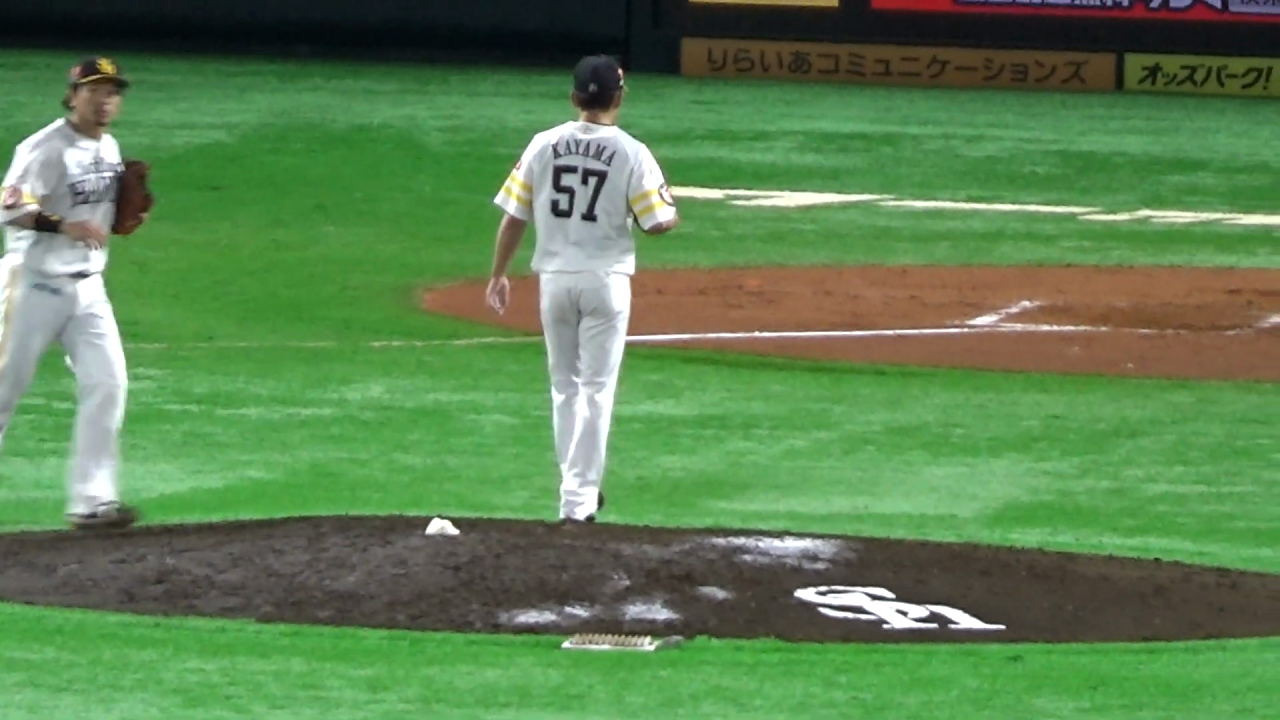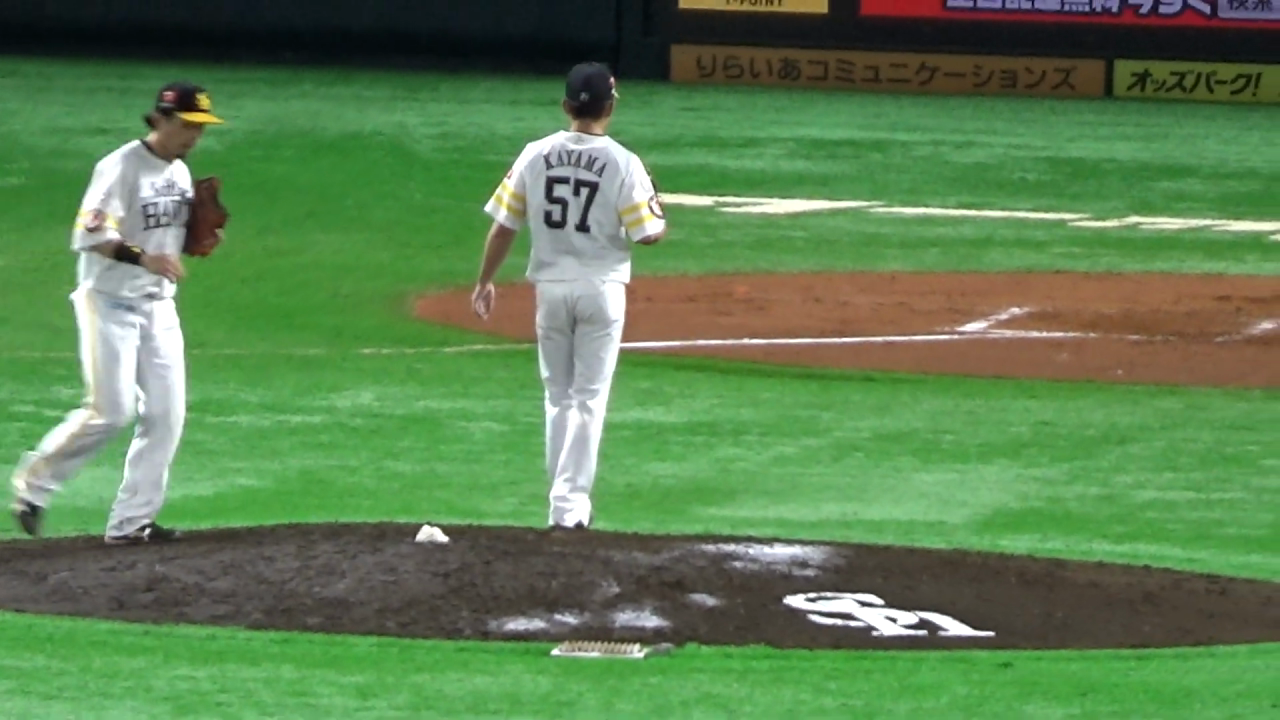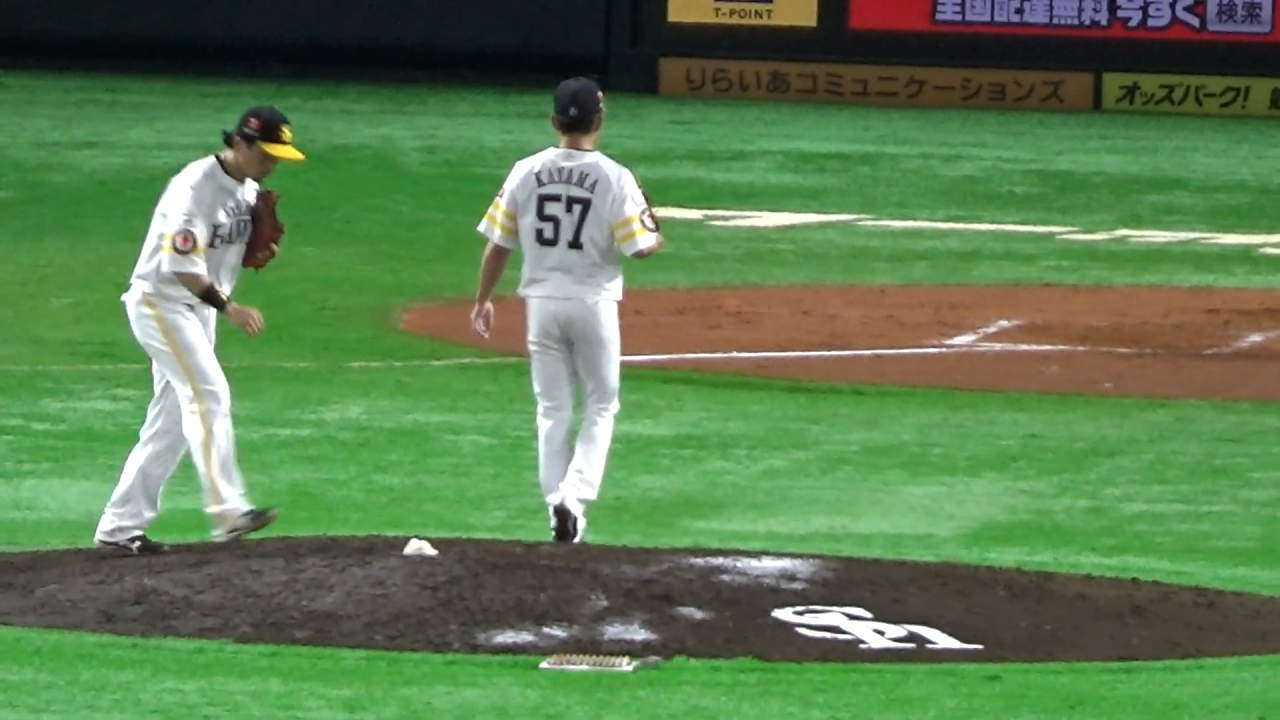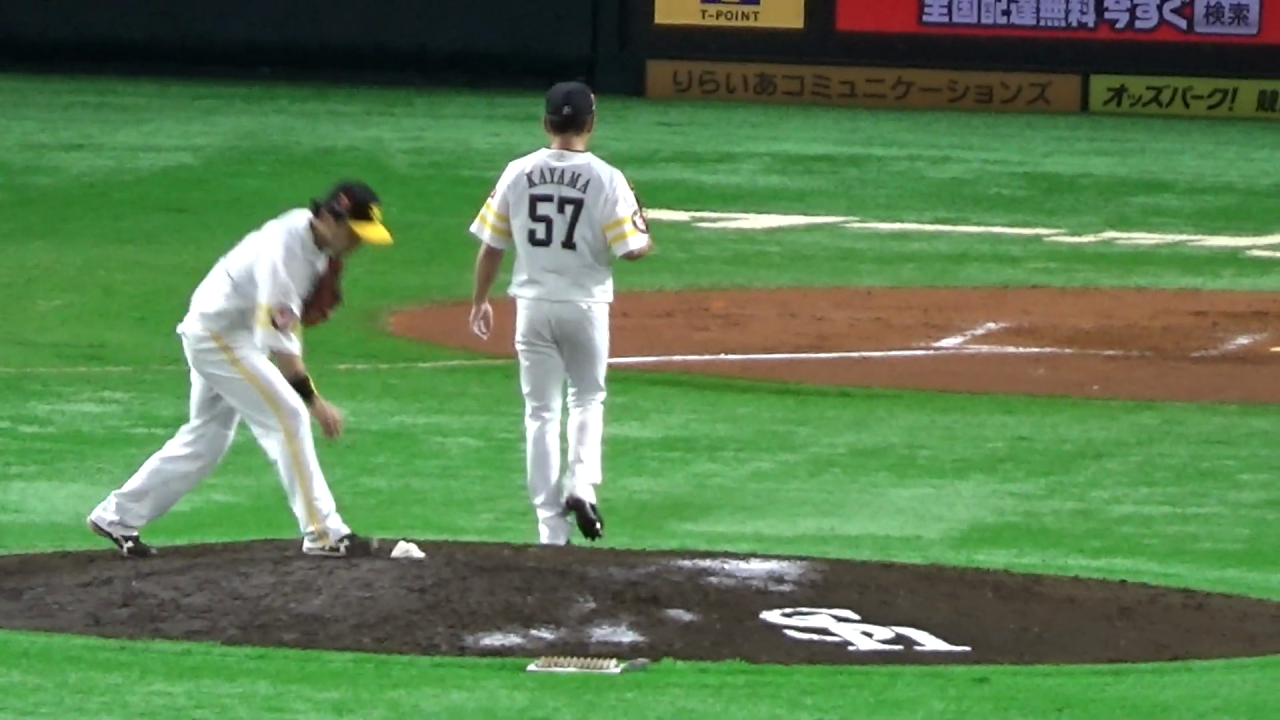
dt=0.2s
person 1, frame 1
left shoulder: (543, 144)
right shoulder: (630, 152)
left elbow: (514, 217)
right elbow: (658, 223)
left wrist: (498, 275)
right wrist: (674, 217)
left hip: (555, 278)
right hip: (605, 280)
left knee: (566, 387)
right knee: (595, 390)
left ankle: (577, 491)
right ankle: (578, 501)
person 1, frame 2
left shoulder: (535, 154)
right shoulder: (623, 162)
left elbow: (503, 225)
right elbow: (647, 234)
left wrist: (484, 281)
right wrist: (663, 224)
left hip: (550, 288)
right hip: (601, 290)
left knee: (558, 399)
right knee: (588, 400)
left ankle: (568, 501)
right ankle: (569, 507)
person 1, frame 3
left shoulder: (526, 172)
right shoulder: (614, 177)
left elbow: (498, 244)
right elbow: (640, 248)
left wrist: (483, 300)
right wrist: (657, 238)
left hip: (543, 305)
right hip: (593, 306)
left knee: (552, 413)
right knee: (601, 407)
left ankle: (561, 506)
right ankle: (573, 496)
person 1, frame 4
left shoulder: (518, 173)
right shoulder: (605, 177)
left elbow: (490, 245)
right elbow: (631, 249)
left wrist: (480, 301)
right wrist: (647, 241)
left hip: (532, 306)
right hip: (584, 306)
left knee: (541, 414)
right knee: (588, 400)
left ankle: (551, 525)
right ankle: (582, 486)
person 2, frame 1
left shoulder: (111, 146)
right shoulder: (44, 147)
right wrist: (65, 225)
left hip: (86, 285)
left knee: (108, 386)
left ankle: (94, 502)
person 2, frame 2
left shoulder: (180, 174)
right shoulder: (122, 168)
right elbow: (89, 237)
right wrist: (144, 258)
left hip: (159, 306)
right hip: (105, 303)
left knee: (166, 414)
right knee: (109, 412)
left ankle: (132, 520)
right ankle: (34, 483)
person 2, frame 3
left shoulder: (248, 187)
right shoulder: (199, 185)
right elbow: (175, 261)
right wrist: (228, 307)
left hip: (195, 310)
right hip: (160, 302)
left knee: (171, 422)
right knee: (209, 397)
left ankle: (121, 524)
right ankle: (227, 512)
person 2, frame 4
left shoulder: (309, 228)
right shoulder: (289, 249)
right elbow: (278, 338)
right wrist: (316, 401)
left hip: (226, 330)
right hip: (216, 334)
left knee: (207, 442)
right knee: (287, 420)
left ankle: (120, 515)
right ankle: (323, 533)
